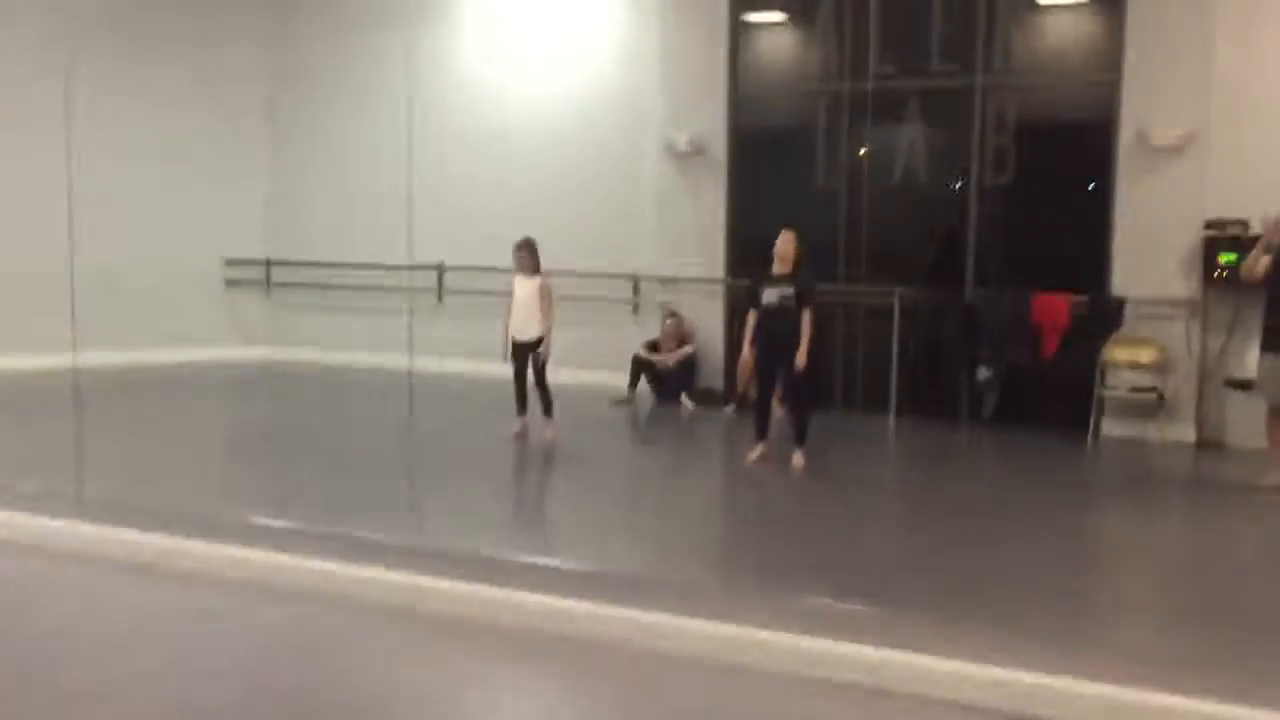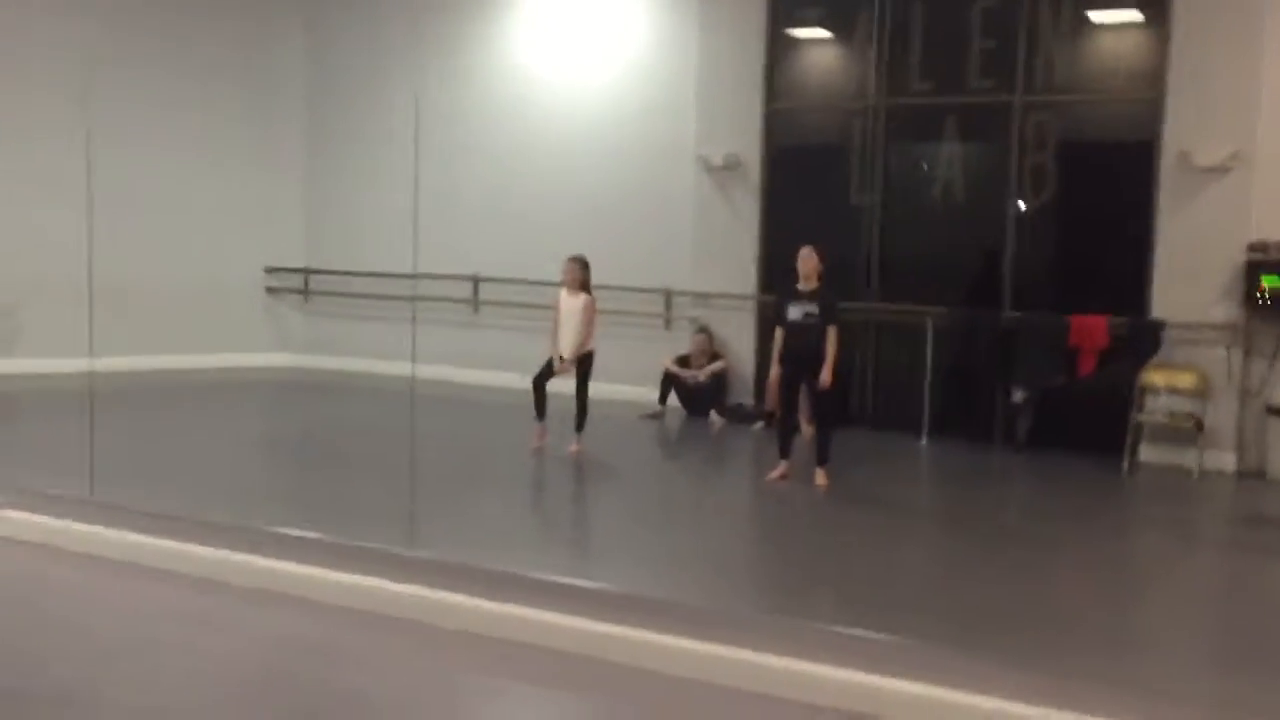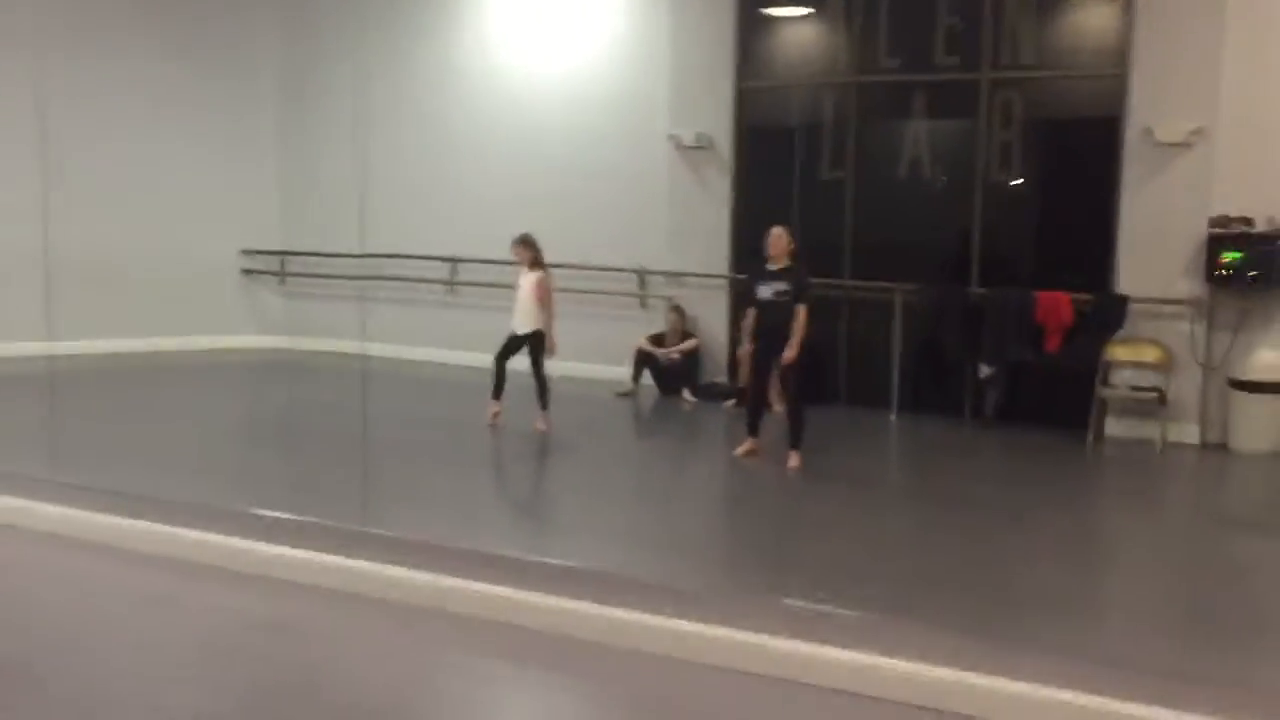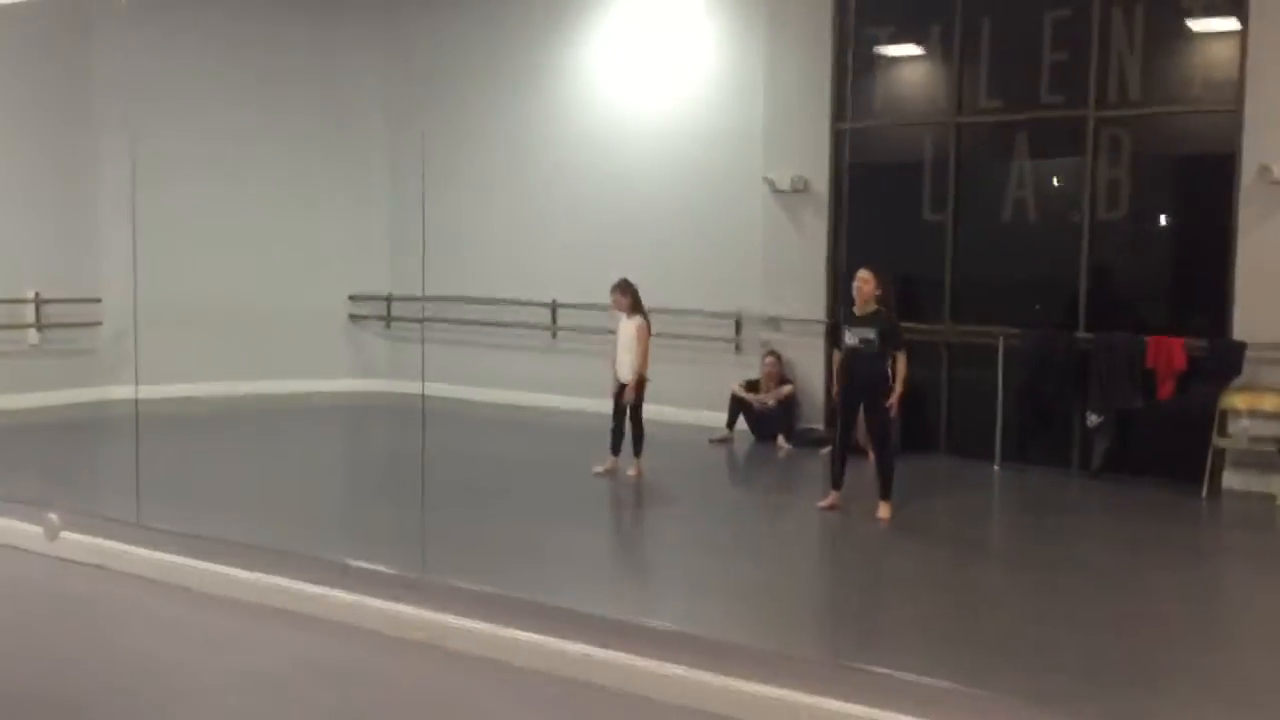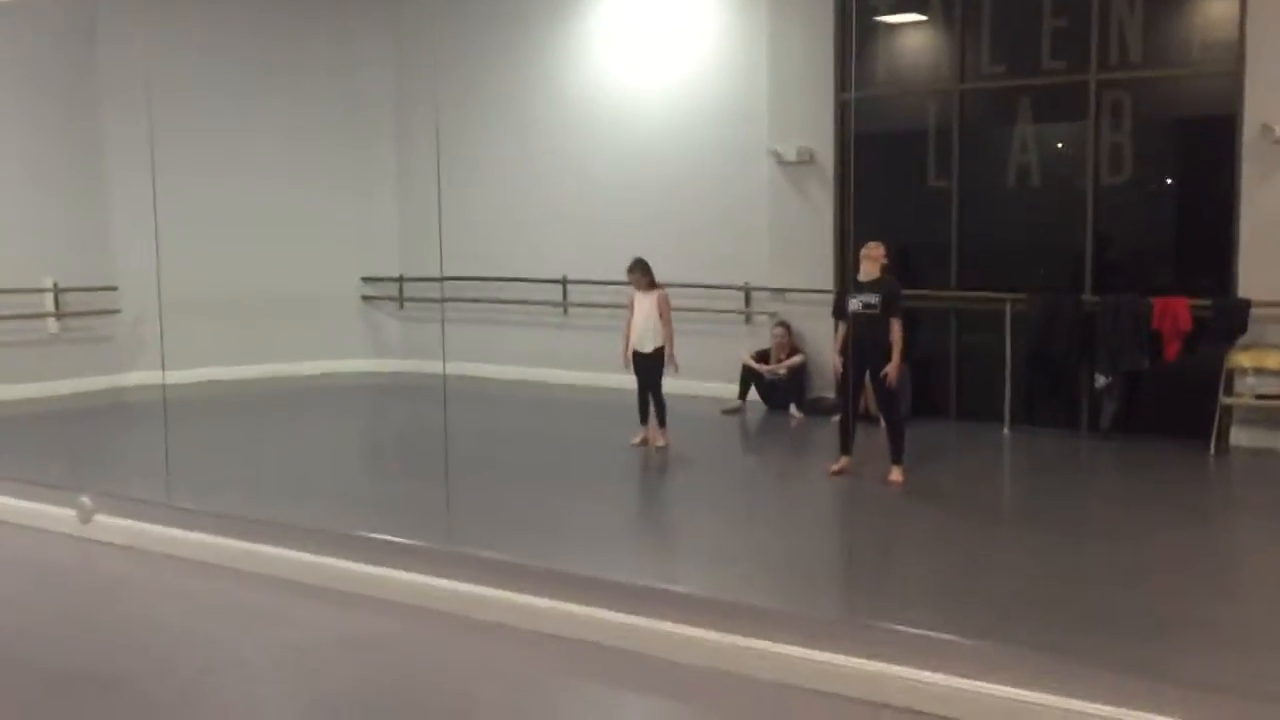
dt=1s
person 1, frame 1
left shoulder: (800, 281)
right shoulder: (762, 280)
left elbow: (807, 317)
right elbow: (753, 313)
left wrist: (803, 350)
right wrist: (747, 344)
left hip: (791, 348)
right hip: (765, 346)
left knee: (796, 397)
right knee: (762, 395)
left ankle: (799, 449)
right ankle: (761, 444)
person 1, frame 2
left shoulder: (825, 298)
right shoulder: (787, 297)
left elbow: (832, 334)
right elbow: (779, 332)
left wrist: (828, 368)
right wrist: (774, 363)
left hip: (816, 365)
right hip: (790, 363)
left knee: (820, 416)
right knee: (785, 412)
left ankle: (821, 468)
right ankle: (783, 463)
person 1, frame 3
left shoulder: (796, 276)
right shoulder: (758, 276)
left elbow: (801, 312)
right elbow: (751, 311)
left wrist: (793, 344)
right wrist: (745, 341)
left hip: (787, 343)
right hip: (762, 341)
left knee: (791, 394)
right knee: (755, 389)
left ankle: (794, 450)
right ankle: (752, 440)
person 1, frame 4
left shoulder: (887, 321)
right shoulder: (843, 319)
left elbow: (900, 357)
left wrist: (897, 390)
right wrist: (835, 384)
left hip: (877, 390)
right hip: (848, 388)
left knee: (880, 444)
right knee: (840, 440)
left ankle: (885, 501)
right ankle: (835, 493)
person 1, frame 5
left shoulder: (889, 287)
right shoulder: (848, 288)
left elbow: (895, 326)
right elbow: (842, 324)
left wrist: (895, 360)
right wrist: (837, 355)
left hip: (880, 355)
right hip: (852, 354)
left knee: (889, 409)
right knee: (846, 405)
left ankle: (896, 465)
right ankle: (845, 457)
person 2, frame 1
left shoulder: (541, 283)
right shoulder: (515, 281)
left elbow: (548, 315)
right elbow: (510, 311)
left wrist: (546, 344)
right wrist: (506, 338)
left hip: (537, 338)
right hip: (518, 338)
left knee: (539, 380)
right knee: (519, 378)
left ankle: (549, 423)
right ankle: (522, 421)
person 2, frame 2
left shoulder: (587, 300)
right shoulder: (561, 296)
left elbow: (586, 333)
right elbow: (555, 328)
left wrist: (570, 359)
right wrist: (556, 356)
left hip: (582, 354)
right hip: (562, 352)
left knee: (581, 394)
right knee: (538, 381)
left ankle: (577, 438)
right ankle: (541, 427)
person 2, frame 3
left shoulder: (540, 277)
right shoulder: (523, 273)
left elbow: (548, 308)
left wrist: (549, 337)
left hip: (535, 332)
right hip: (519, 329)
left knee: (537, 371)
right knee: (500, 358)
left ankle: (543, 416)
right ankle: (496, 403)
person 2, frame 4
left shoulder: (640, 322)
right shoulder: (622, 320)
left elbow: (642, 357)
right elbow: (616, 350)
left wrist: (632, 384)
right wrist: (614, 377)
left hip: (635, 380)
right hip: (619, 378)
left knee: (635, 419)
right knee: (617, 418)
left ankle: (636, 463)
right ankle: (612, 461)
person 2, frame 5
left shoulder: (660, 295)
right shoulder: (634, 296)
left elbow: (667, 326)
right elbow: (629, 323)
left wrist: (670, 353)
right wrist: (625, 350)
left hip: (655, 350)
right hip: (638, 350)
left knee: (655, 390)
right knee: (642, 390)
left ankle: (662, 432)
right ankle: (644, 431)
